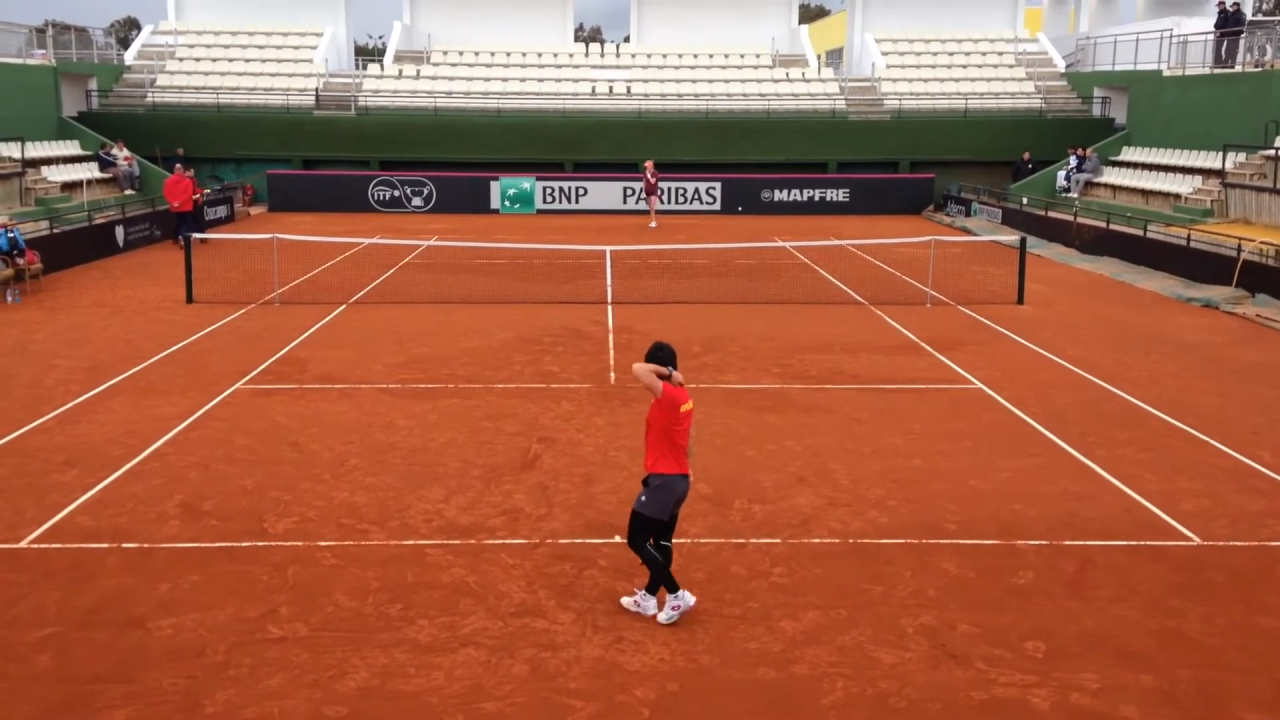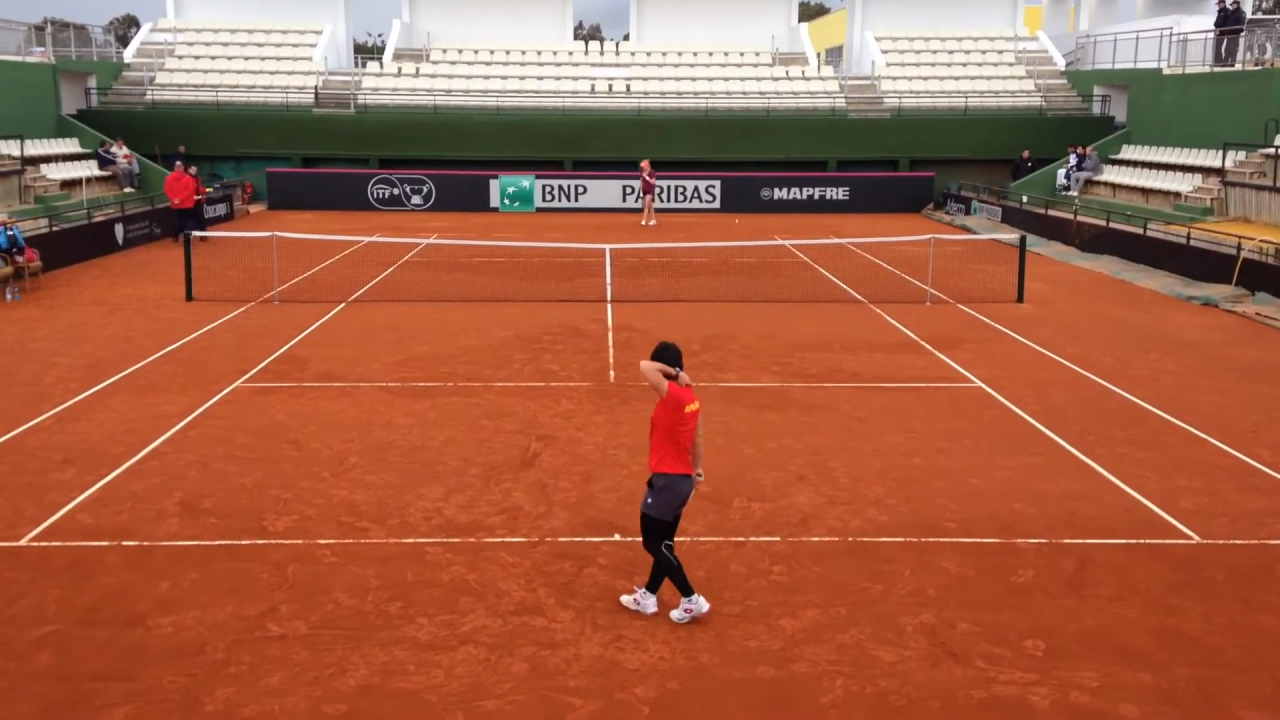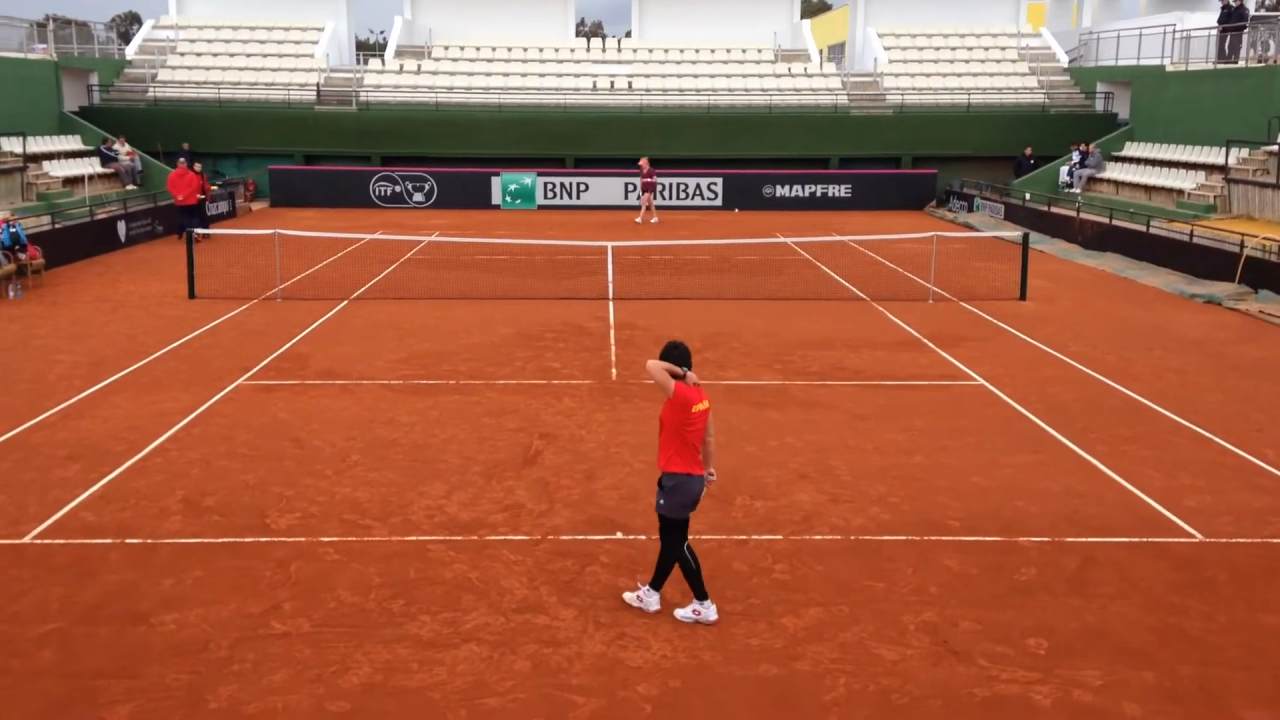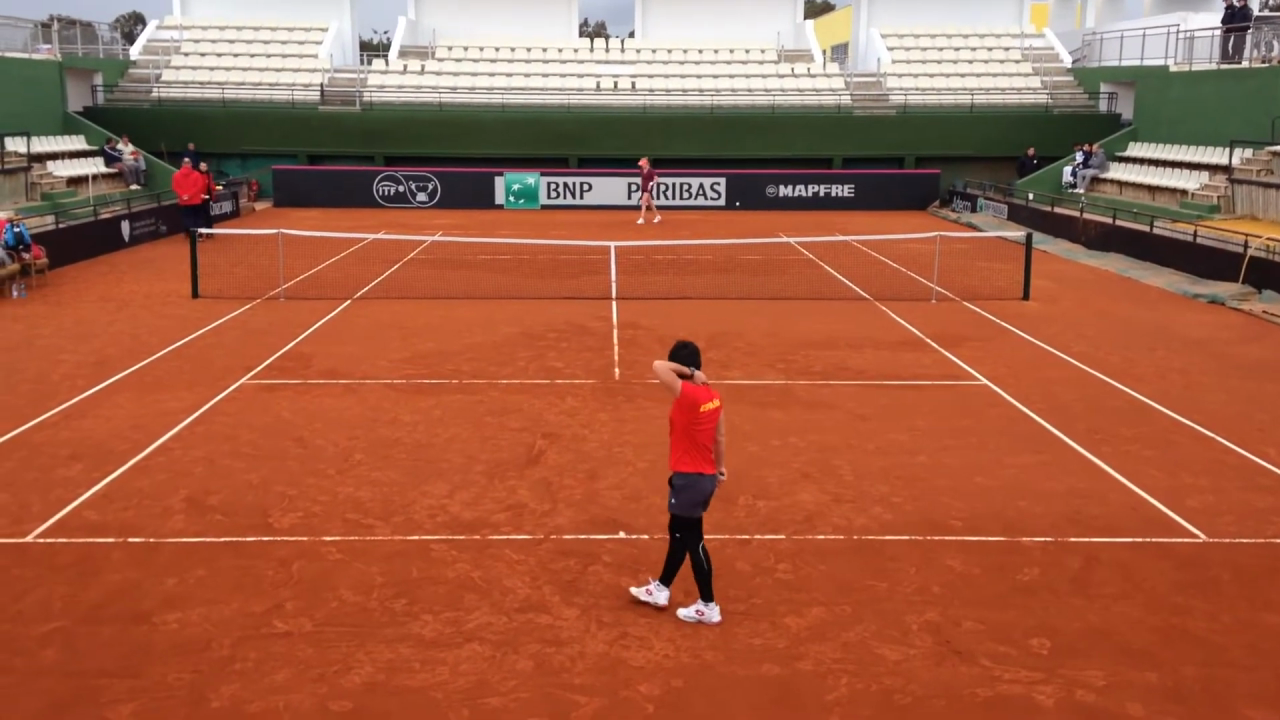
dt=0.1s
person 1, frame 1
left shoulder: (667, 395)
right shoulder: (683, 396)
left elbow: (637, 369)
left wrist: (667, 373)
left hip: (663, 481)
right hip: (678, 479)
left knee: (637, 541)
right knee: (661, 541)
left ankle: (678, 596)
right ankle: (648, 598)
person 1, frame 2
left shoulder: (673, 395)
right shoulder: (690, 396)
left elbow: (644, 367)
right elbow: (697, 438)
left wrist: (674, 373)
right wrist: (697, 468)
left hip: (667, 480)
right hip: (683, 479)
left knee: (653, 543)
right knee: (664, 540)
left ankle: (692, 599)
right ankle: (647, 597)
person 1, frame 3
left shoulder: (680, 395)
right shoulder: (701, 396)
left elbow: (651, 366)
right elbow: (709, 437)
left wrist: (681, 373)
right wrist: (709, 467)
left hip: (678, 480)
right hip: (693, 477)
left knee: (676, 543)
right knee: (671, 538)
left ankle: (704, 605)
right ankle: (651, 594)
person 1, frame 4
left shoulder: (688, 395)
right shoulder: (712, 396)
left elbow: (658, 367)
right elbow: (720, 435)
left wrist: (688, 372)
right wrist: (720, 466)
left hip: (689, 479)
right hip: (705, 477)
left knee: (692, 541)
right knee: (679, 534)
left ankle: (708, 606)
right ankle: (660, 589)
